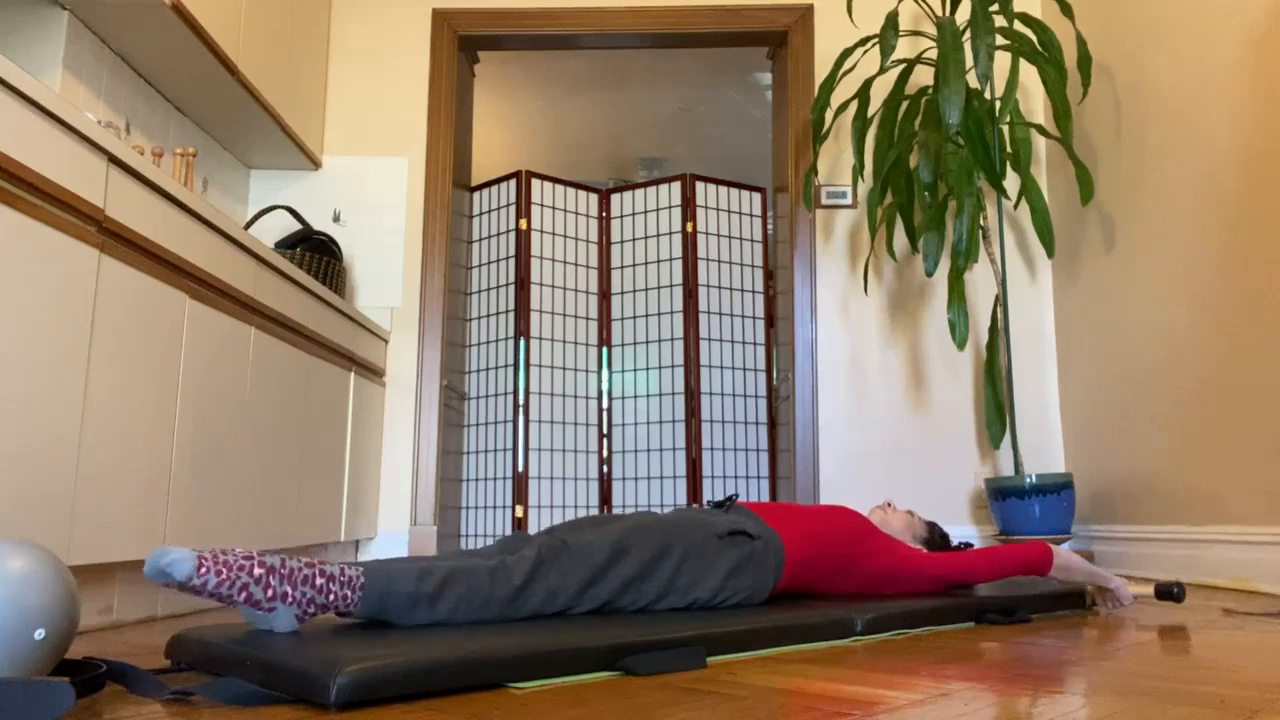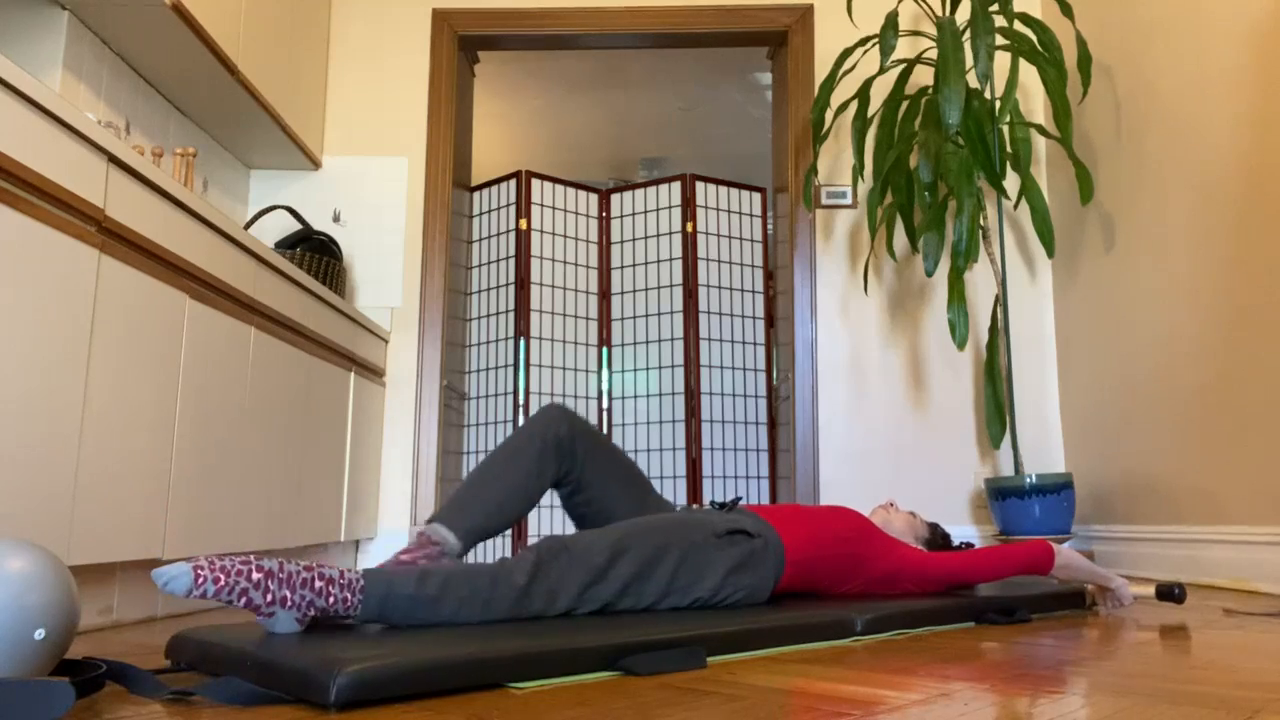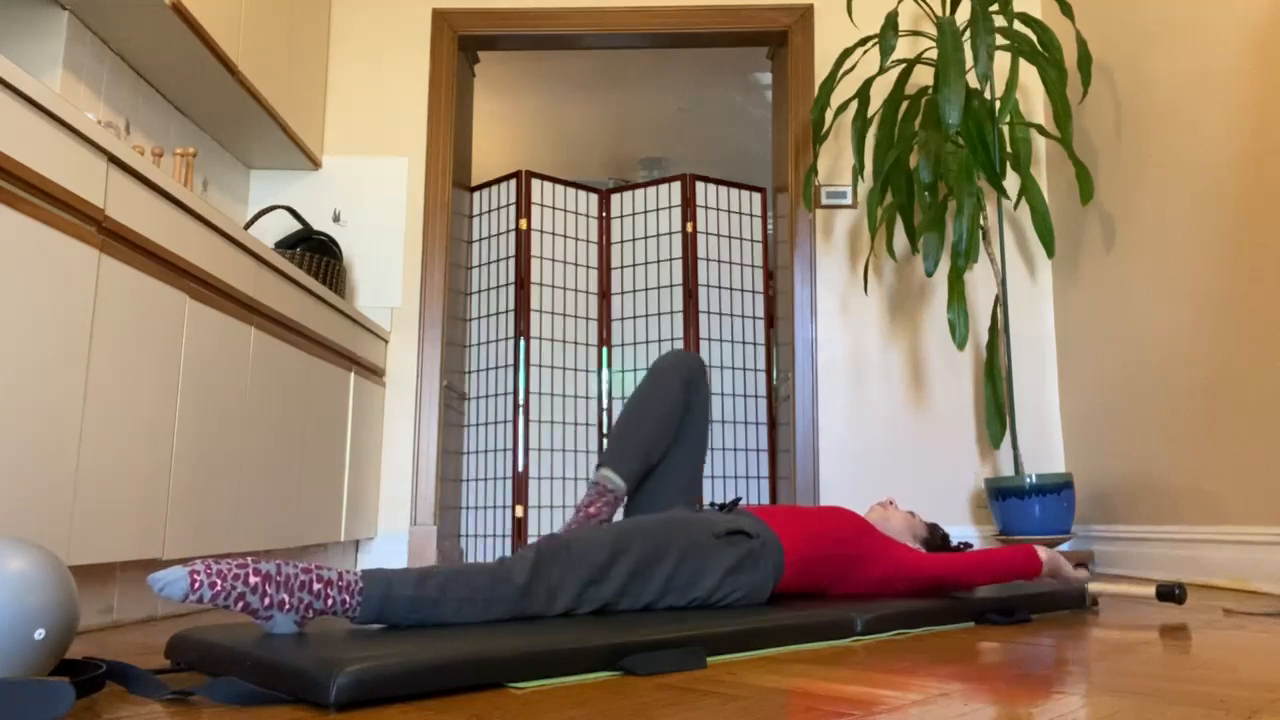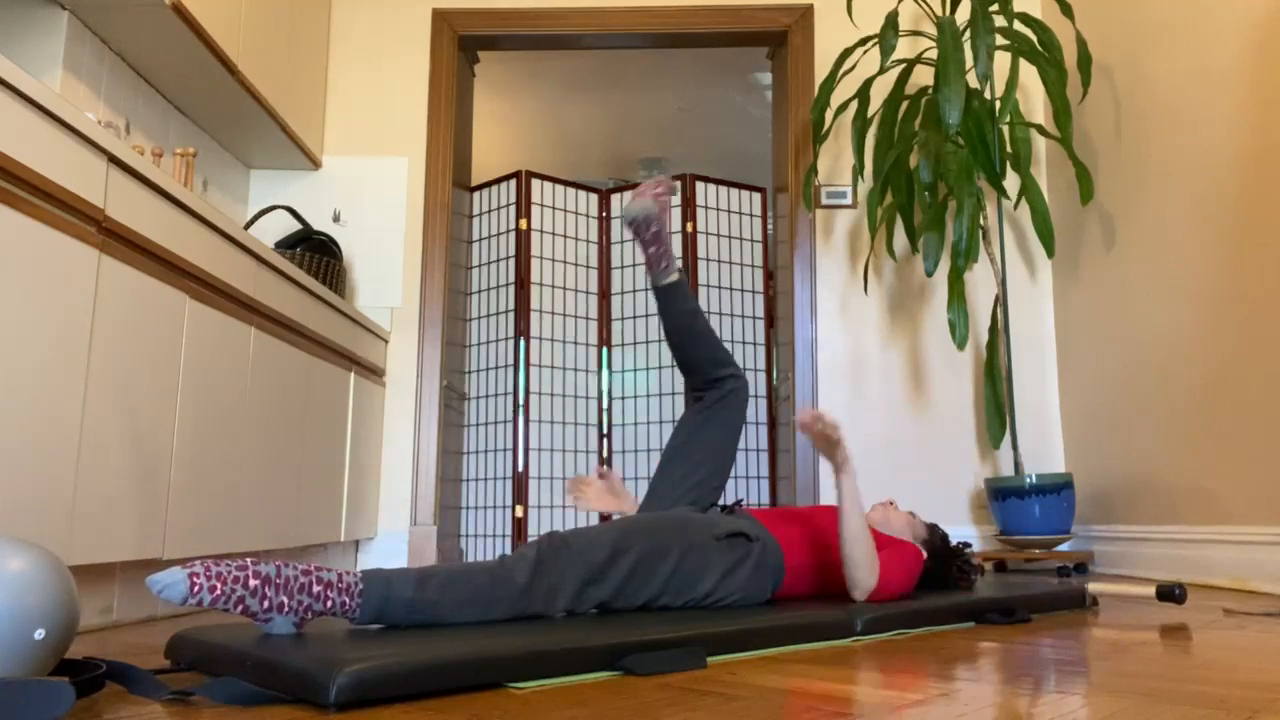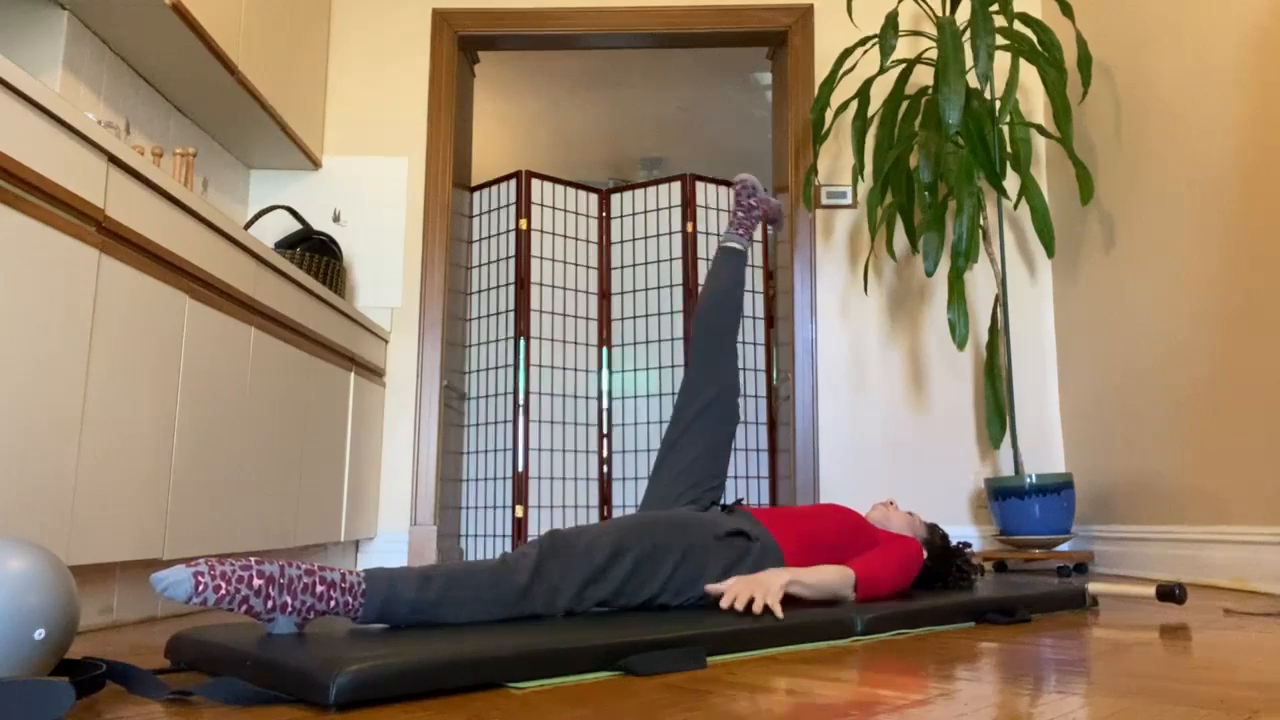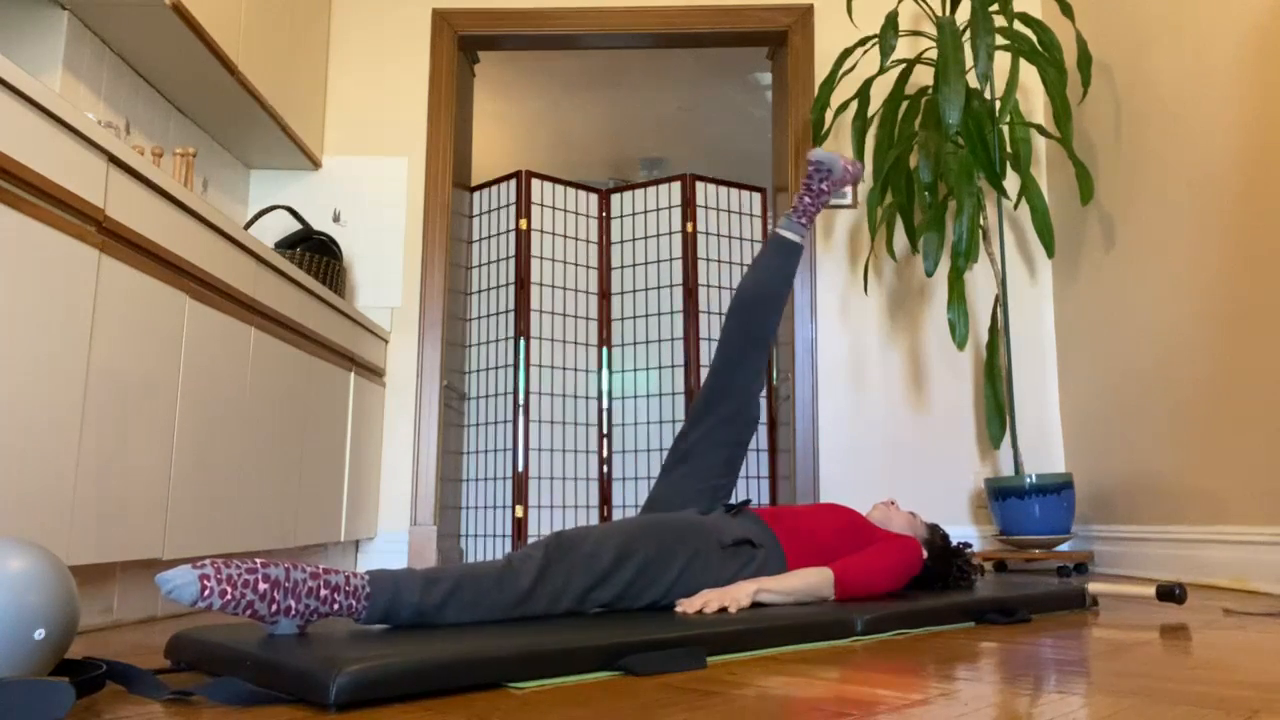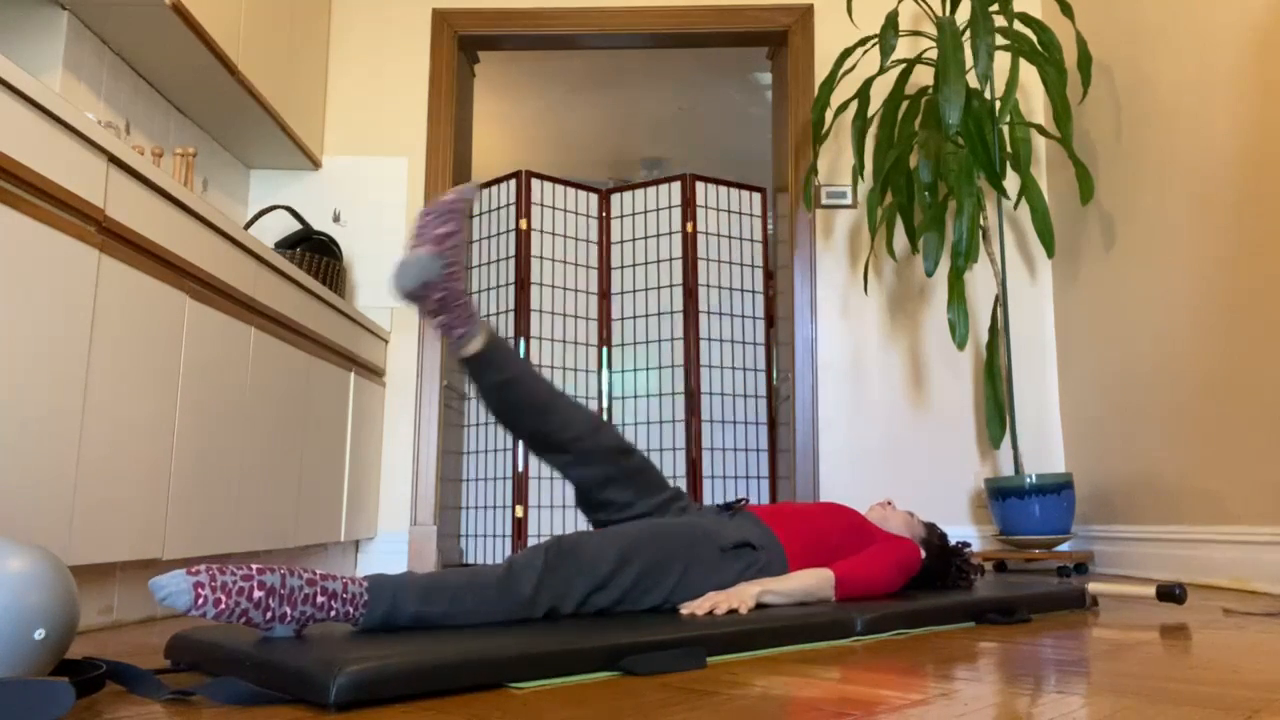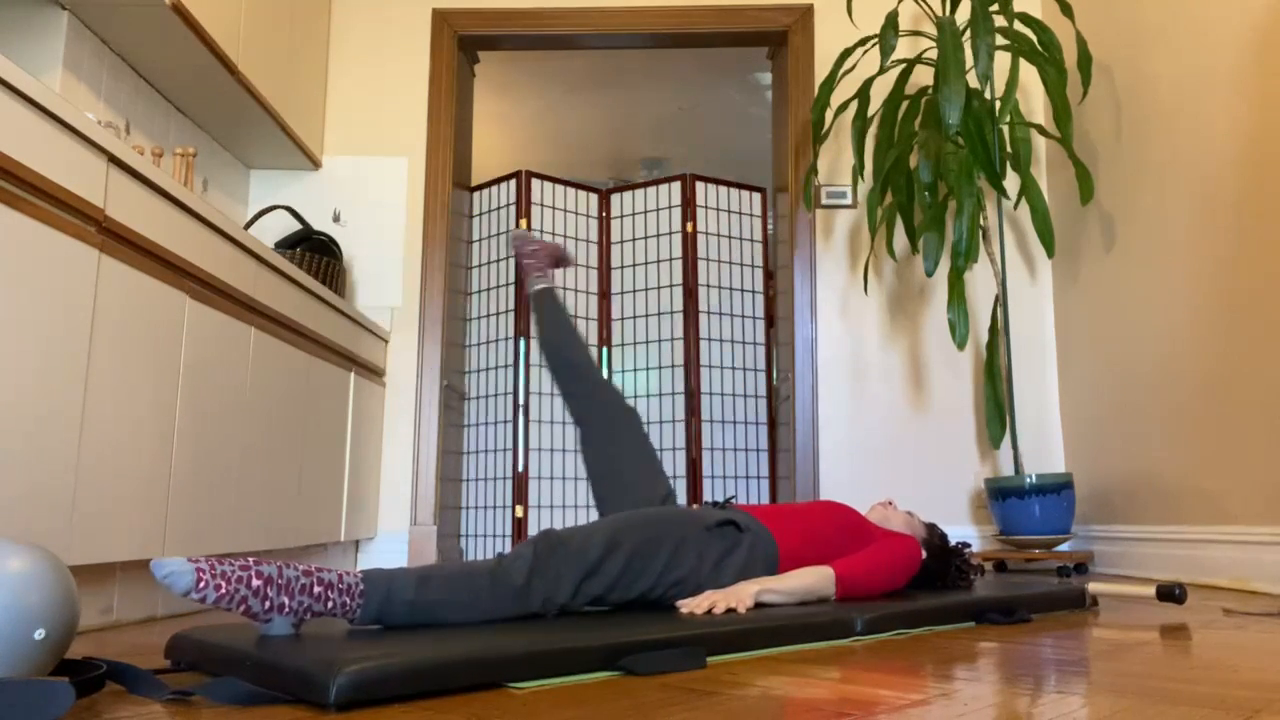
dt=0.5s
person 1, frame 1
left shoulder: (903, 562)
right shoulder: (853, 534)
left elbow: (994, 560)
left wrist: (1082, 567)
left hip: (732, 557)
right hip: (710, 533)
left knee: (515, 586)
right knee: (512, 556)
left ankle: (305, 586)
right ankle: (298, 588)
person 1, frame 2
left shoulder: (904, 564)
right shoulder: (859, 537)
left elbow: (997, 561)
left wrist: (1084, 567)
left hip: (731, 559)
right hip: (694, 532)
left knee: (524, 585)
right knee: (553, 429)
left ankle: (317, 591)
right ankle: (420, 555)
person 1, frame 3
left shoulder: (897, 561)
right shoulder: (849, 531)
left elbow: (1002, 566)
left wrist: (1048, 562)
left hip: (734, 557)
right hip: (697, 530)
left knee: (531, 585)
right knee: (682, 372)
left ankle: (301, 587)
right ankle: (601, 504)
person 1, frame 4
left shoulder: (894, 563)
right shoulder: (854, 529)
left elbow: (861, 583)
left wrist: (844, 465)
right wrist: (622, 504)
left hip: (733, 559)
right hip: (698, 533)
left knee: (537, 579)
right knee: (722, 386)
left ankle: (317, 592)
right ankle: (656, 249)
person 1, frame 5
left shoulder: (897, 557)
right shoulder: (852, 530)
left elbow: (851, 581)
left wrist: (784, 576)
left hip: (728, 554)
right hip: (706, 530)
left knee: (541, 577)
right knee: (712, 376)
left ankle: (314, 589)
person 1, frame 6
left shoulder: (896, 557)
right shoulder: (859, 534)
left elbow: (839, 580)
left wrist: (756, 588)
left hip: (731, 555)
right hip: (702, 527)
left knee: (541, 578)
right knee: (736, 375)
left ankle: (324, 594)
person 1, frame 7
left shoulder: (896, 558)
right shoulder: (851, 526)
left elbow: (844, 580)
left wrist: (763, 587)
left hip: (733, 557)
right hip: (702, 526)
left knee: (552, 577)
right knee: (592, 449)
left ankle: (313, 595)
right ankle: (451, 309)
person 1, frame 8
left shoulder: (897, 555)
right shoulder: (854, 529)
left elbow: (843, 579)
left wrist: (757, 588)
left hip: (723, 552)
right hip: (696, 531)
left knee: (544, 572)
right knee: (601, 404)
left ankle: (307, 593)
